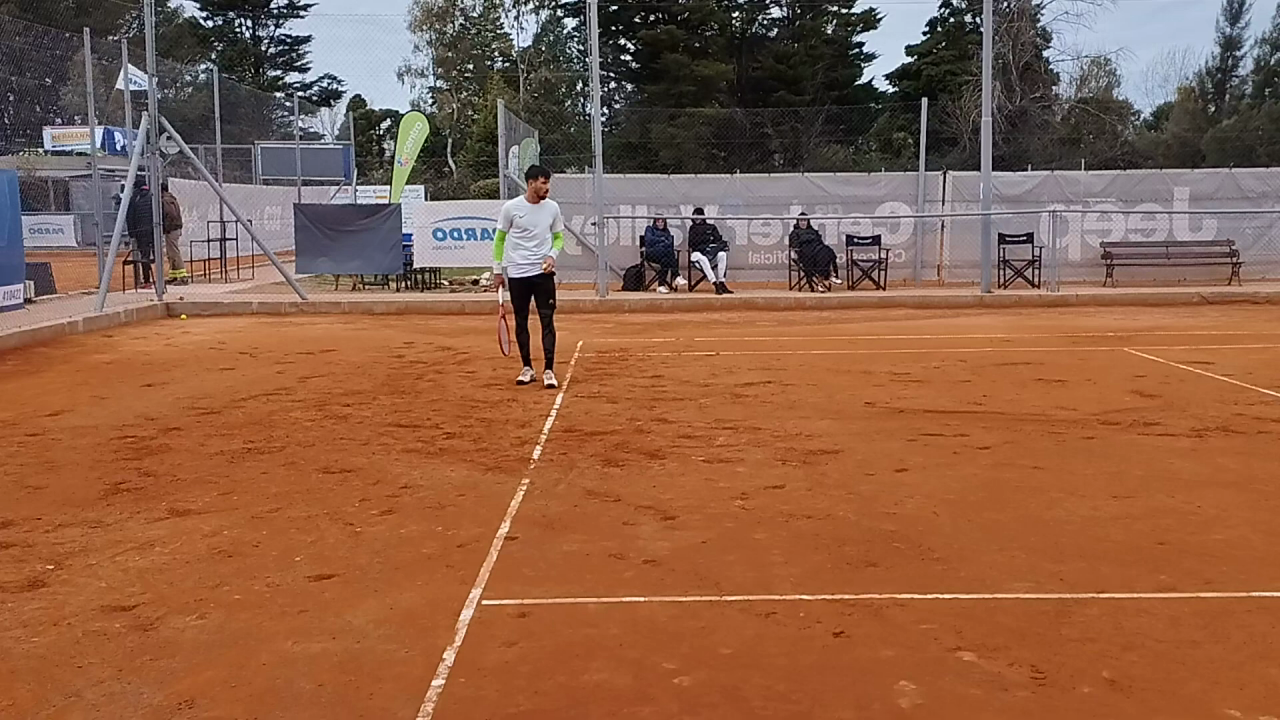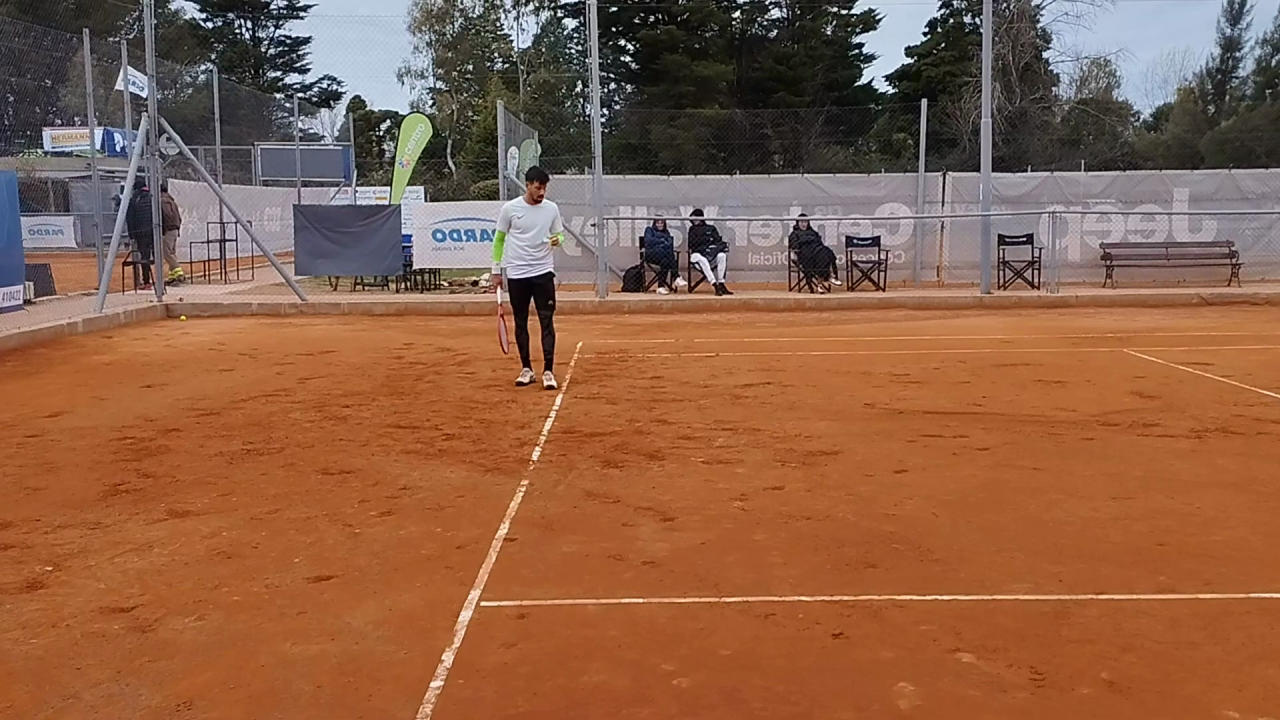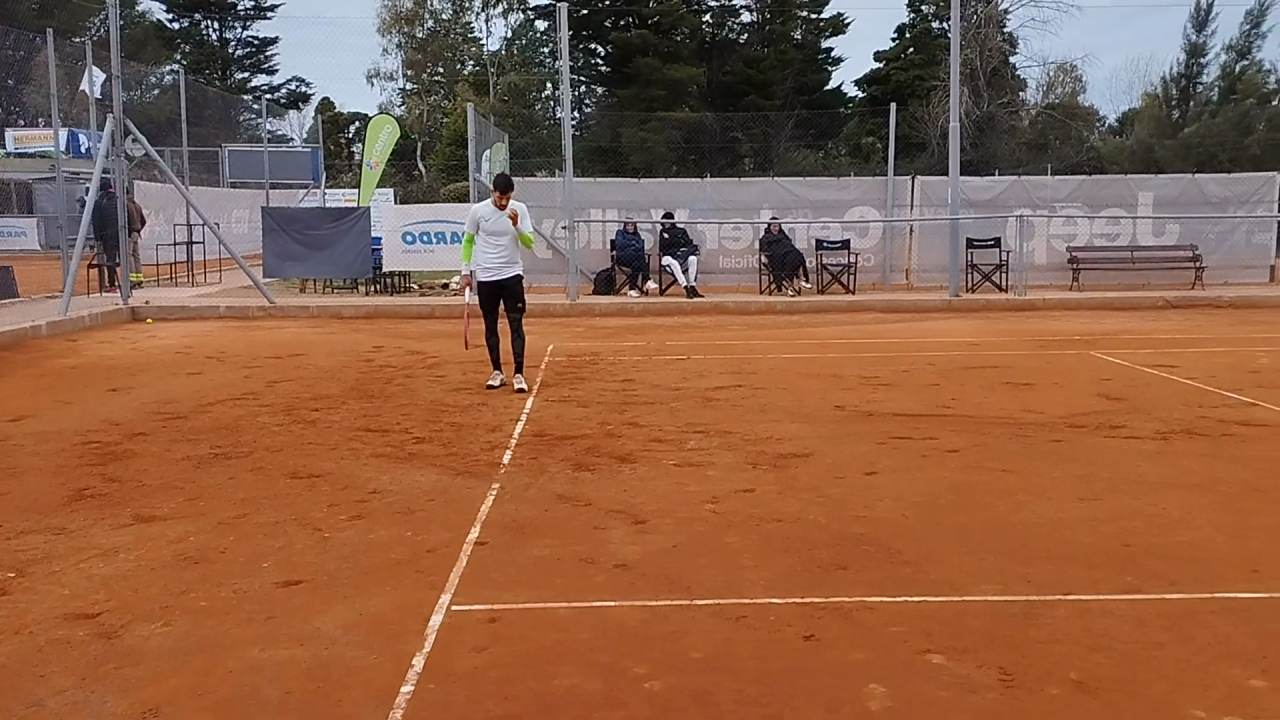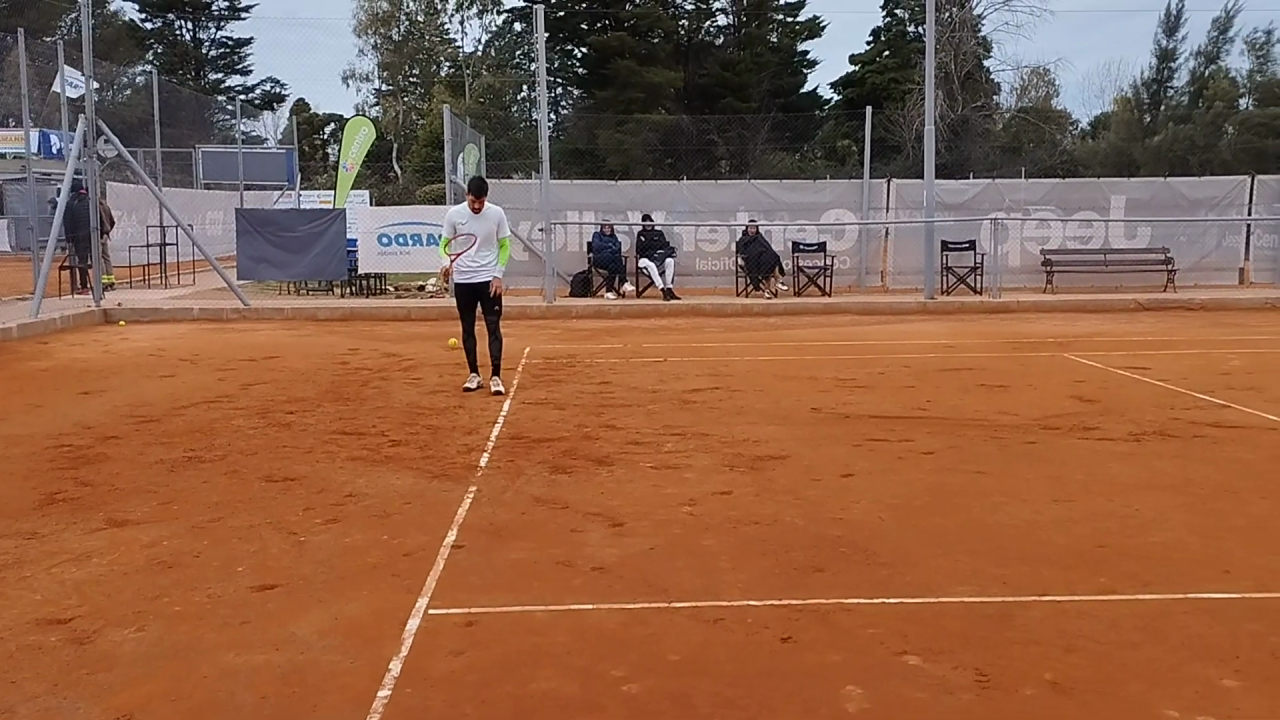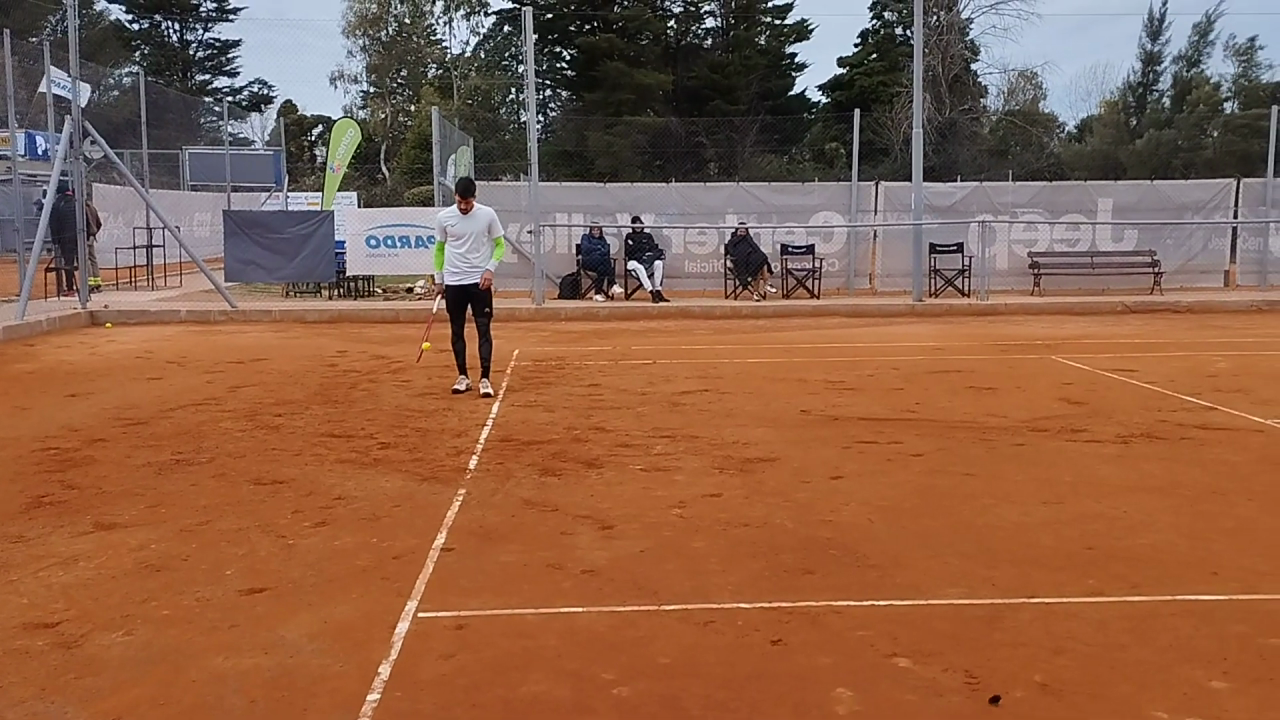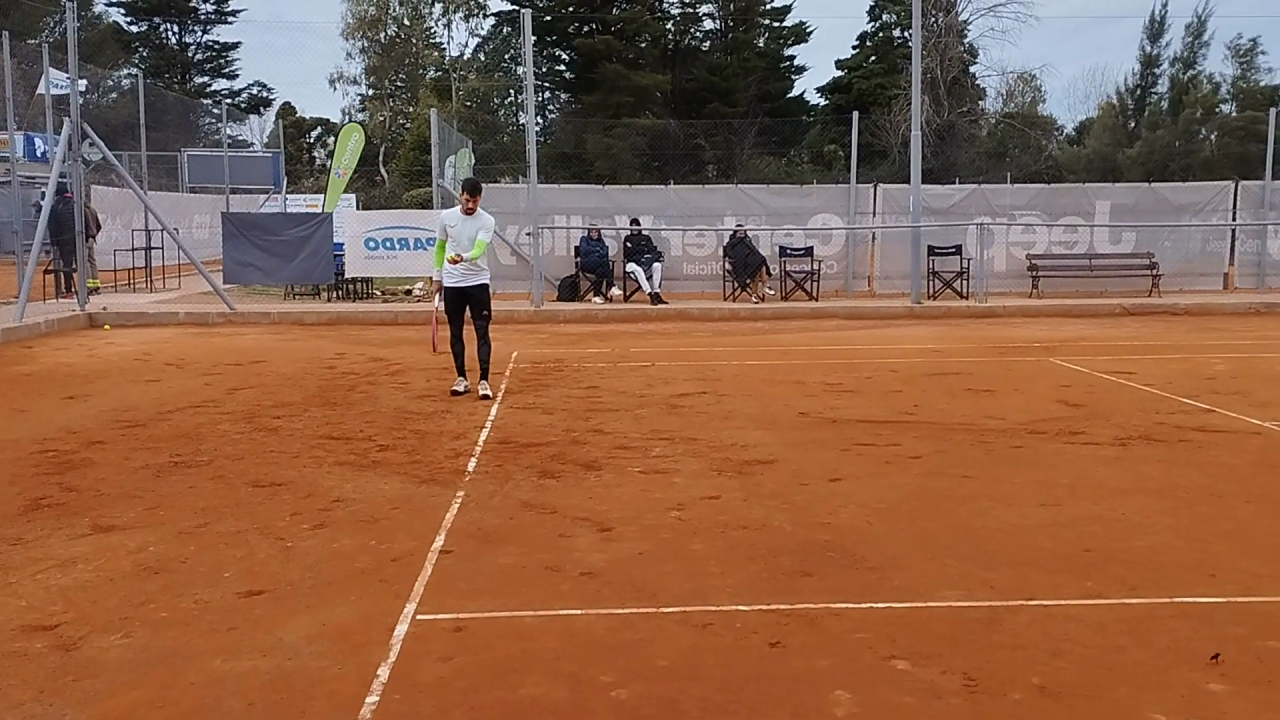
dt=0.5s
person 1, frame 1
left shoulder: (552, 208)
right shoulder: (511, 207)
left elbow: (558, 237)
right elbow: (500, 239)
left wrist: (552, 255)
right wrist: (497, 270)
left hip: (543, 273)
right hip: (517, 273)
left knee: (547, 320)
right knee: (521, 321)
left ankle: (548, 370)
right ankle: (527, 368)
person 1, frame 2
left shoulder: (551, 208)
right shoulder: (510, 208)
left elbow: (559, 235)
right elbow: (499, 239)
left wrist: (557, 240)
right wrist: (496, 270)
left hip: (543, 273)
right hip: (516, 274)
left knee: (546, 321)
right knee: (520, 322)
left ankle: (548, 371)
right ankle: (526, 369)
person 1, frame 3
left shoulder: (520, 209)
right shoulder: (478, 210)
left elbow: (530, 241)
right elbow: (468, 241)
left wrist: (517, 226)
right wrist: (466, 271)
left hip: (512, 275)
right hip: (485, 277)
left knee: (516, 324)
right knee: (490, 325)
left ankle: (518, 374)
right ankle: (497, 372)
person 1, frame 4
left shoulder: (497, 213)
right shoulder: (454, 214)
left elbow: (504, 246)
right elbow: (445, 244)
left wrist: (498, 275)
right wrist: (447, 262)
left hip: (489, 280)
right hip: (463, 280)
left knee: (493, 327)
right knee: (467, 328)
left ankle: (495, 376)
right ankle: (474, 374)
person 1, frame 5
left shoulder: (488, 214)
right shoulder: (443, 217)
left elbow: (500, 245)
right elbow: (439, 249)
left wrist: (490, 269)
right wrist: (438, 279)
left hip: (480, 281)
right hip: (453, 282)
left knee: (483, 329)
right knee: (457, 331)
left ankle: (485, 379)
right ankle: (463, 377)
person 1, frame 6
left shoulder: (487, 221)
right shoulder: (446, 217)
left elbow: (479, 250)
right elbow: (440, 247)
left wrist: (463, 257)
right wrist: (437, 277)
left hip: (478, 283)
right hip: (452, 284)
left knee: (482, 332)
right knee: (455, 332)
left ankle: (484, 381)
right ankle: (461, 378)
